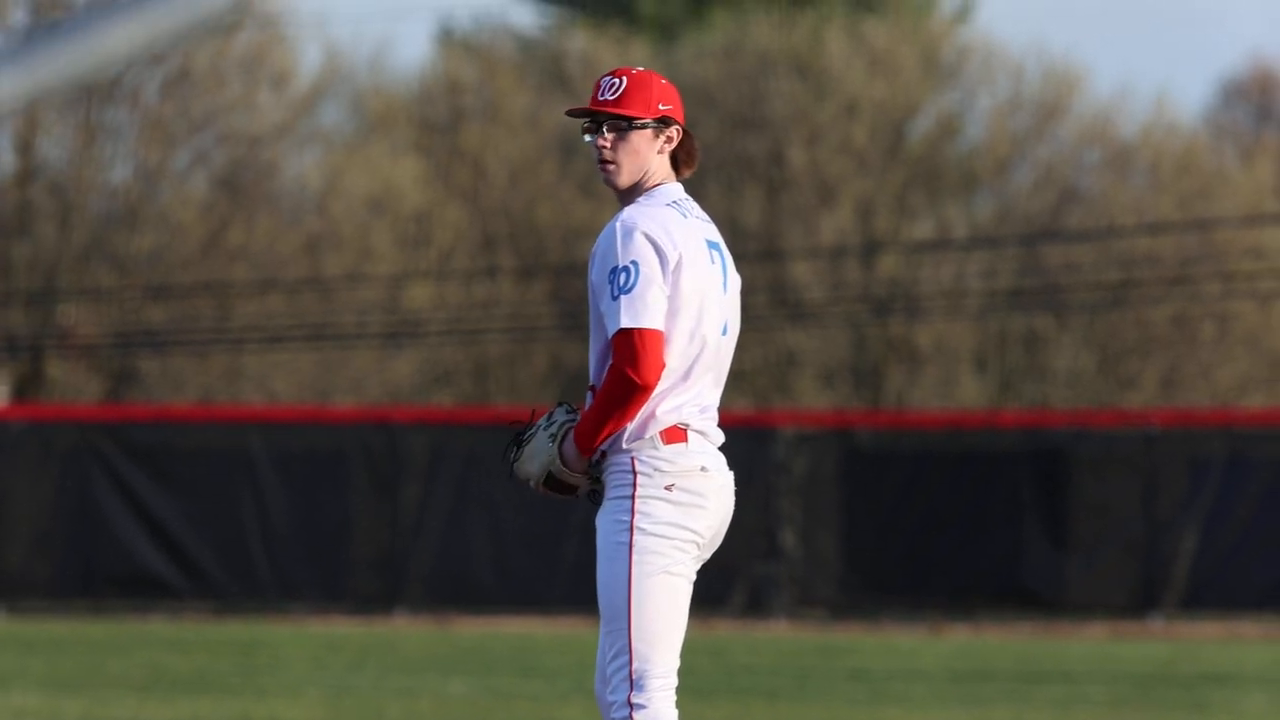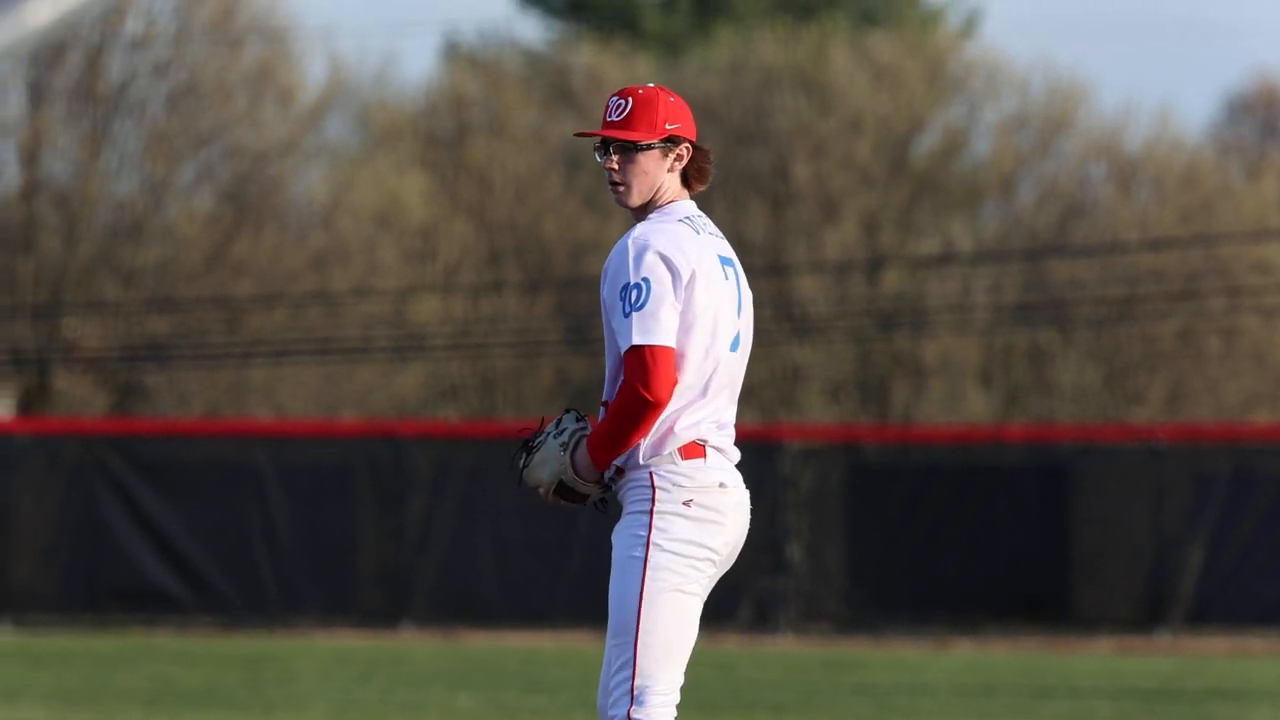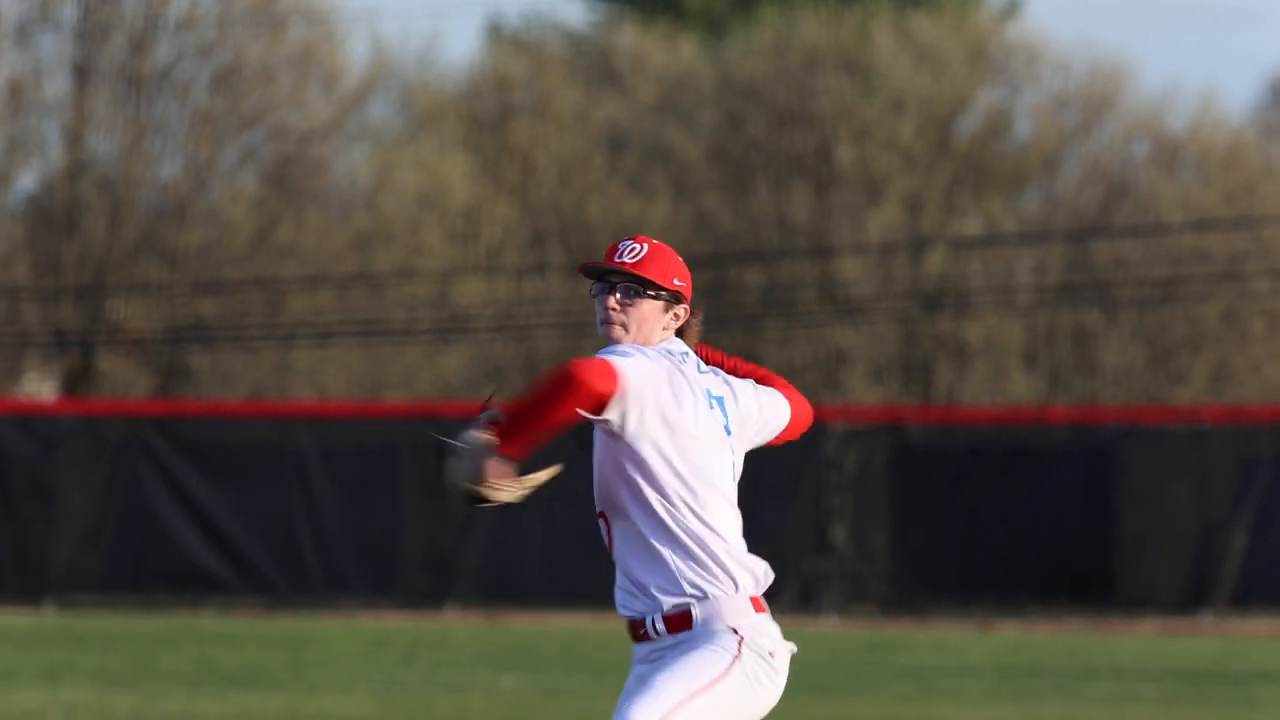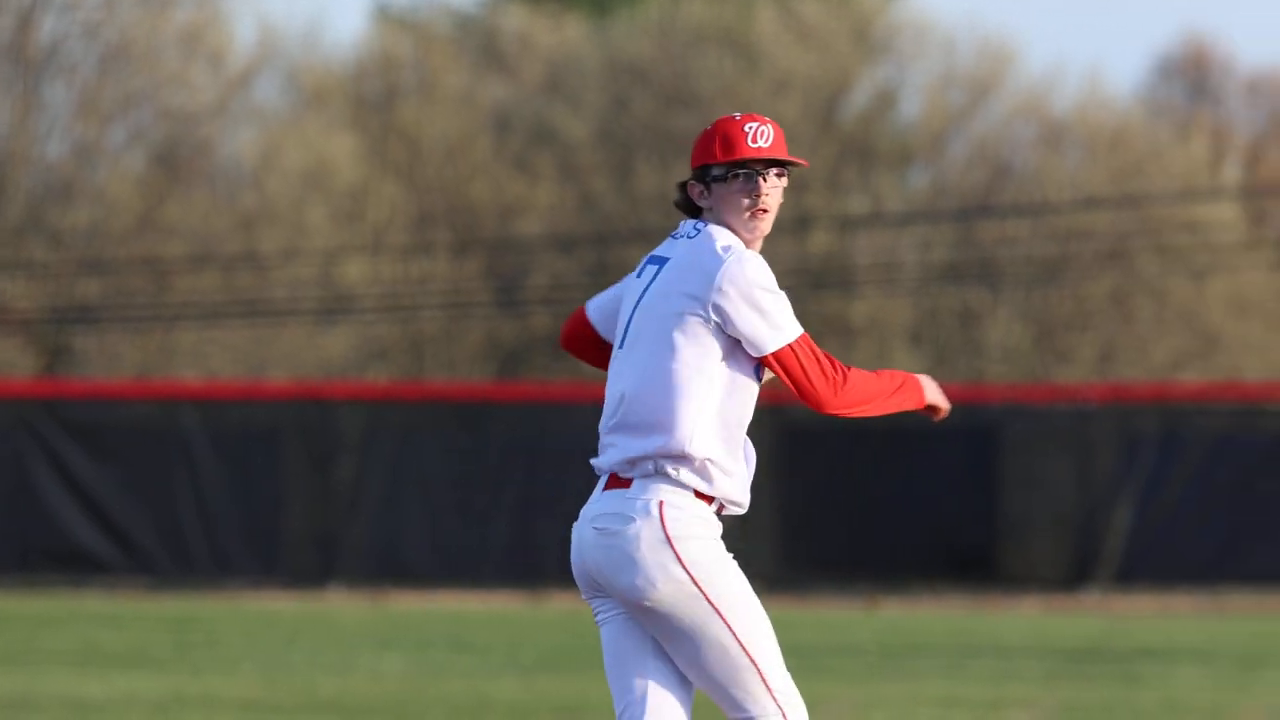
dt=1s
person 1, frame 1
left shoulder: (635, 228)
right shoulder: (702, 228)
left elbow: (637, 368)
left wrist: (581, 441)
right wrist: (594, 431)
left hip: (652, 476)
right hip: (702, 468)
person 1, frame 2
left shoulder: (646, 246)
right shoulder: (716, 245)
left elbow: (650, 385)
left wrist: (593, 453)
right wrist: (608, 442)
left hip: (671, 495)
right hip: (716, 491)
person 1, frame 3
left shoulder: (641, 370)
right shoulder: (723, 391)
left elbow: (583, 381)
right elbow: (797, 412)
left wrist: (502, 445)
left hip: (724, 646)
person 1, frame 4
left shoulder: (669, 257)
right shoulder: (732, 266)
left elbow: (579, 334)
right elbow: (827, 388)
right wrist: (915, 386)
left hip: (607, 530)
right hip: (664, 531)
